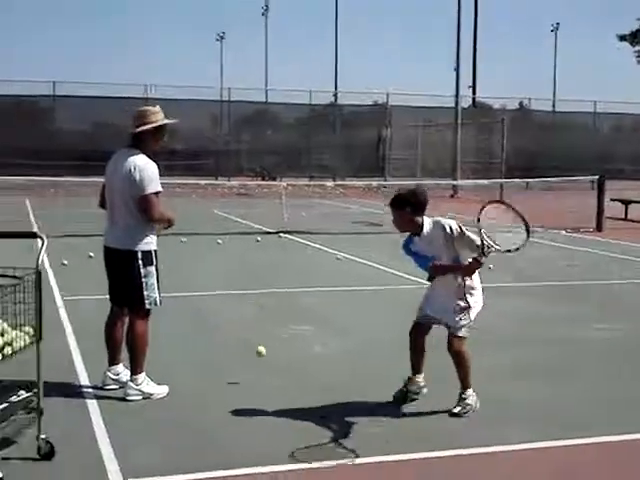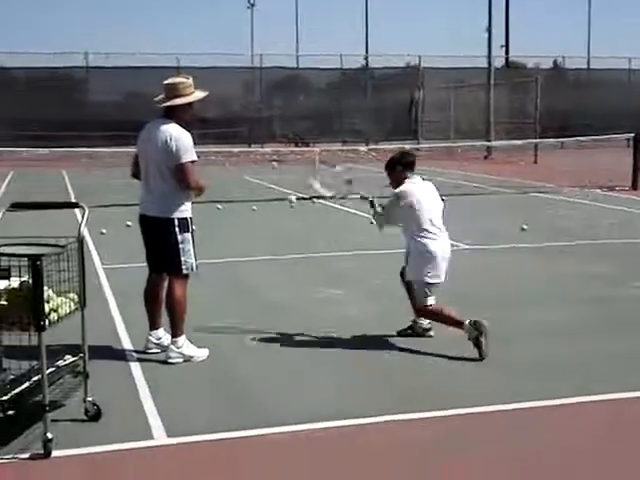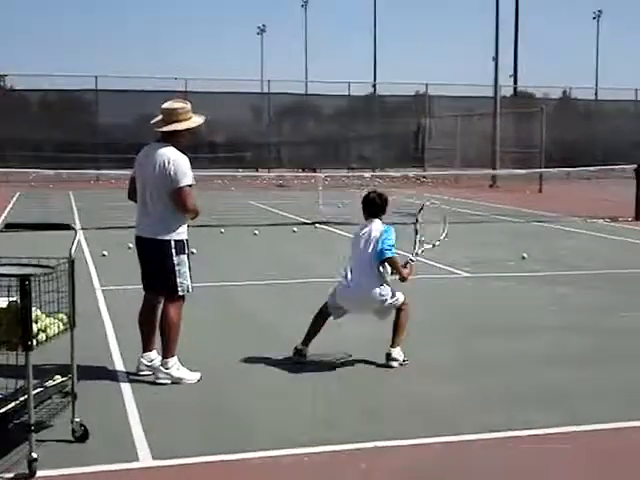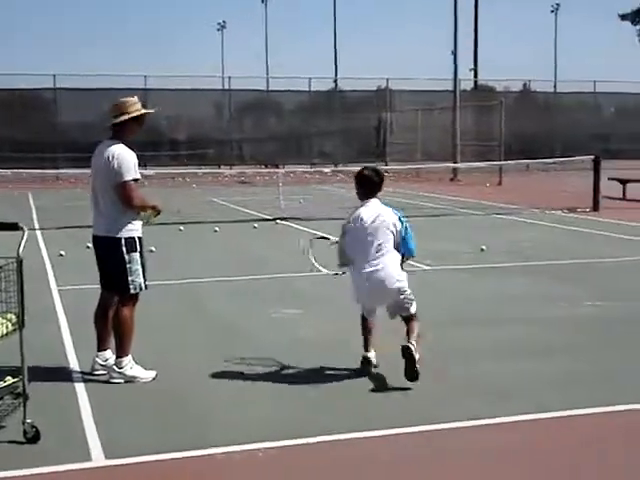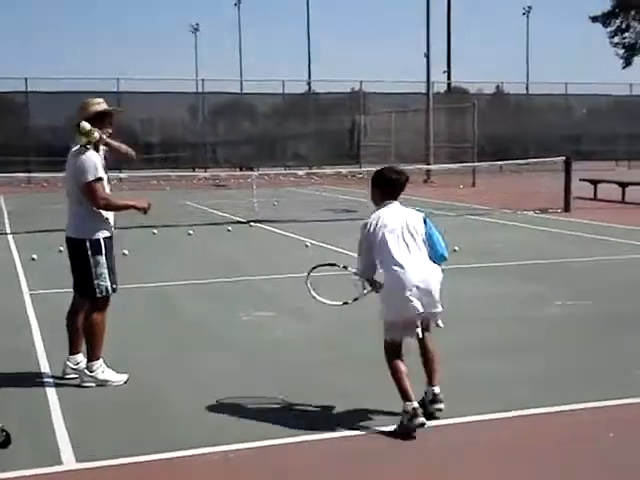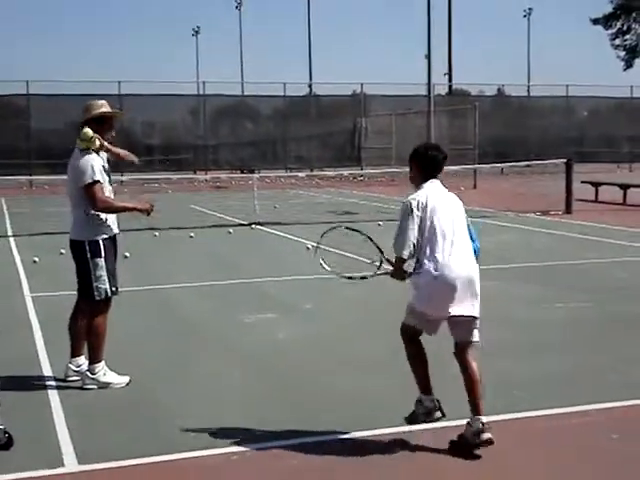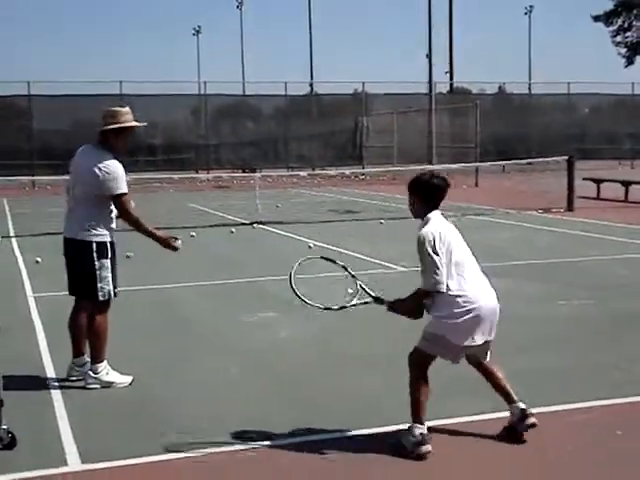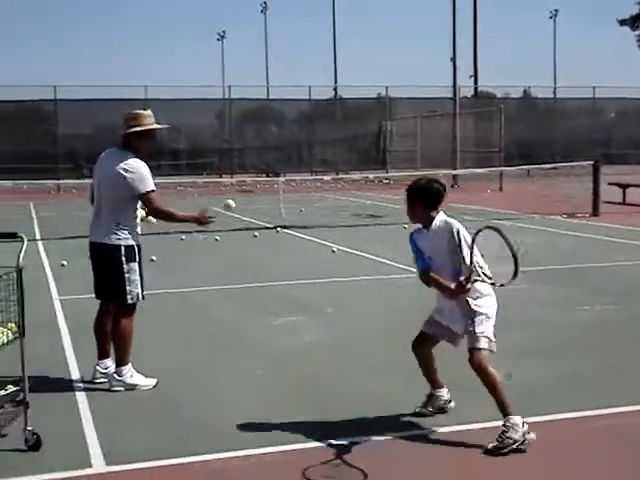
dt=0.5s
person 1, frame 1
left shoulder: (116, 159)
right shoulder: (145, 166)
left elbow: (104, 202)
right elbow: (153, 213)
right wrist: (169, 218)
left hip: (113, 245)
right hip: (136, 249)
left knee: (119, 309)
right knee: (140, 313)
left ankle: (114, 370)
right ankle: (137, 381)
person 1, frame 2
left shoulder: (147, 130)
right shoulder: (179, 135)
left elbow: (137, 172)
right elbow: (189, 181)
right wrist: (201, 186)
left hip: (149, 213)
right hip: (172, 216)
left knee: (157, 275)
right knee: (178, 278)
left ankle: (155, 335)
right ankle: (177, 343)
person 1, frame 3
left shoulder: (144, 153)
right shoulder: (177, 159)
left elbow: (133, 194)
right elbow: (186, 204)
right wrist: (195, 210)
left hip: (145, 235)
right hip: (168, 239)
left knee: (152, 297)
right knee: (174, 300)
left ankle: (148, 357)
right ankle: (168, 365)
person 1, frame 4
left shoulder: (101, 151)
right shoulder: (124, 155)
right elbow: (132, 200)
left wrist: (143, 206)
right wrist: (152, 205)
left hip: (103, 233)
right hip: (122, 236)
left knee: (109, 296)
right knee: (127, 299)
left ankle: (103, 357)
right ankle: (122, 364)
person 1, frame 5
left shoulder: (92, 150)
right shoulder: (87, 156)
left elbow: (130, 154)
right elbow: (99, 200)
left wrist: (106, 141)
right wrist: (134, 204)
left hip: (83, 236)
right hip: (92, 237)
left knee: (82, 299)
right knee: (99, 302)
left ankle: (75, 361)
right ankle: (94, 368)
person 1, frame 6
left shoulder: (96, 154)
right shoulder: (86, 159)
left elbow: (132, 159)
right elbow: (99, 203)
left wrist: (107, 148)
right wrist: (136, 206)
left hip: (95, 238)
right hip: (93, 240)
left knee: (86, 302)
right knee: (99, 304)
left ankle: (76, 364)
right ankle: (95, 371)
person 1, frame 7
left shoulder: (83, 153)
right shoulder: (110, 167)
right elbow: (127, 214)
right wrist: (158, 238)
left hip: (72, 237)
right hip: (94, 241)
left knee: (82, 303)
right knee: (99, 305)
left ankle: (79, 363)
right ankle: (98, 370)
person 1, frame 8
left shoulder: (105, 157)
right shoulder: (134, 167)
right elbow: (156, 210)
right wrist: (193, 218)
left hip: (98, 241)
right hip: (120, 245)
left knee: (107, 306)
right knee: (125, 309)
left ankle: (104, 365)
right ankle: (122, 373)
person 2, frame 1
left shoulder: (445, 227)
right shoulder: (409, 245)
left elbow: (477, 247)
right elbow: (433, 269)
left wrist: (476, 261)
right wrist: (461, 267)
left hip: (466, 293)
right hip: (438, 294)
left knee: (455, 342)
right knee: (417, 331)
left ankle: (468, 394)
right ankle: (416, 381)
person 2, frame 2
left shoulder: (400, 194)
right shoulder: (428, 186)
left elbow: (382, 220)
left wrist: (378, 211)
left hip: (428, 252)
right hip: (438, 247)
left knee: (425, 306)
right knee: (406, 275)
left ankle: (471, 327)
right ankle: (421, 323)
person 2, frame 3
left shoulder: (359, 234)
right shoulder: (386, 231)
right elbow: (388, 256)
left wrist: (398, 265)
right wrist: (403, 272)
left hip: (347, 290)
right hip: (372, 292)
left knee: (325, 311)
right knee: (402, 305)
left ankle: (302, 348)
right ankle: (395, 352)
person 2, frame 4
left shoulder: (352, 220)
right shoulder: (394, 216)
left elbow: (343, 260)
right elbow: (408, 253)
left hip: (364, 280)
right hip: (391, 278)
left knee: (368, 313)
right knee: (411, 317)
left ankle: (368, 355)
right ankle: (410, 345)
person 2, frame 5
left shoulder: (372, 222)
right shoulder: (417, 217)
left elbow: (365, 267)
right elbow: (440, 254)
left wrist: (375, 284)
left hip: (400, 286)
right hip: (429, 281)
left knee: (392, 348)
right knee: (422, 334)
left ankle: (412, 409)
right ankle: (433, 393)
person 2, frame 6
left shoulder: (416, 200)
right shoulder: (455, 200)
left elbow: (405, 246)
right elbow: (473, 247)
left wrist: (398, 268)
left hip: (438, 278)
right hip: (468, 277)
left knee: (410, 333)
right knee: (464, 351)
left ankle: (427, 402)
right ankle: (478, 423)
person 2, frame 7
left shoulder: (427, 235)
right shoulder: (443, 228)
left elbow: (438, 284)
left wrist: (405, 304)
right wrist: (415, 302)
left hip: (463, 309)
right hip: (485, 304)
left knee: (418, 360)
right knee: (480, 361)
left ankle: (418, 433)
right ankle: (520, 411)
person 2, frame 8
left shoulder: (452, 228)
right shoulder: (416, 237)
left elbow: (476, 269)
right elbow: (424, 272)
left wrist: (462, 288)
right wrist: (447, 287)
left hip: (475, 301)
right hip: (450, 304)
left knee: (477, 360)
right knee: (420, 345)
left ankle: (515, 425)
right ankle: (440, 396)
